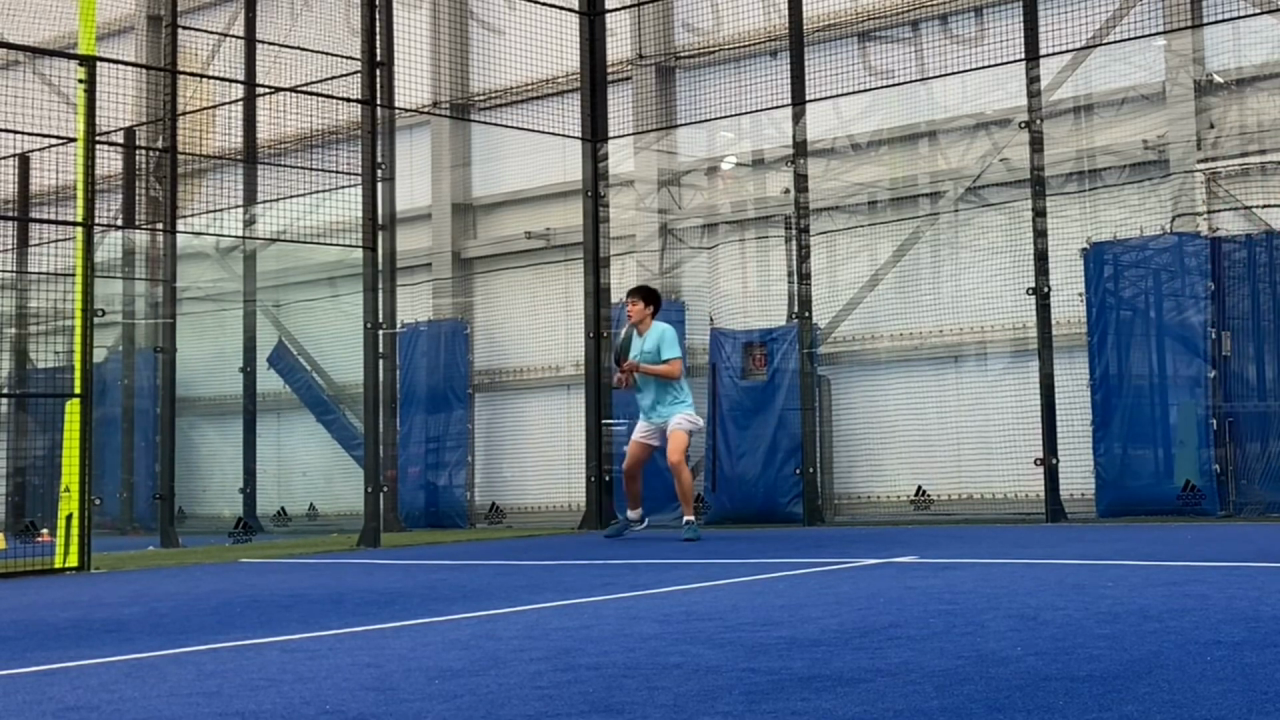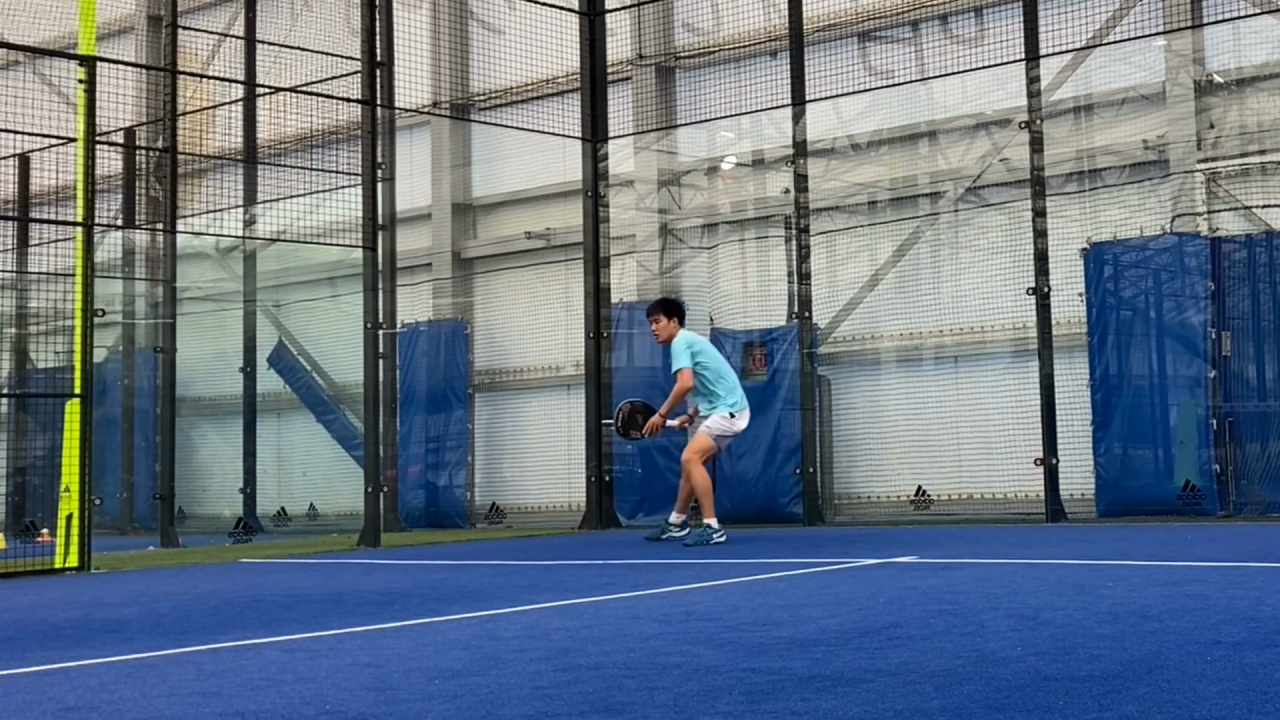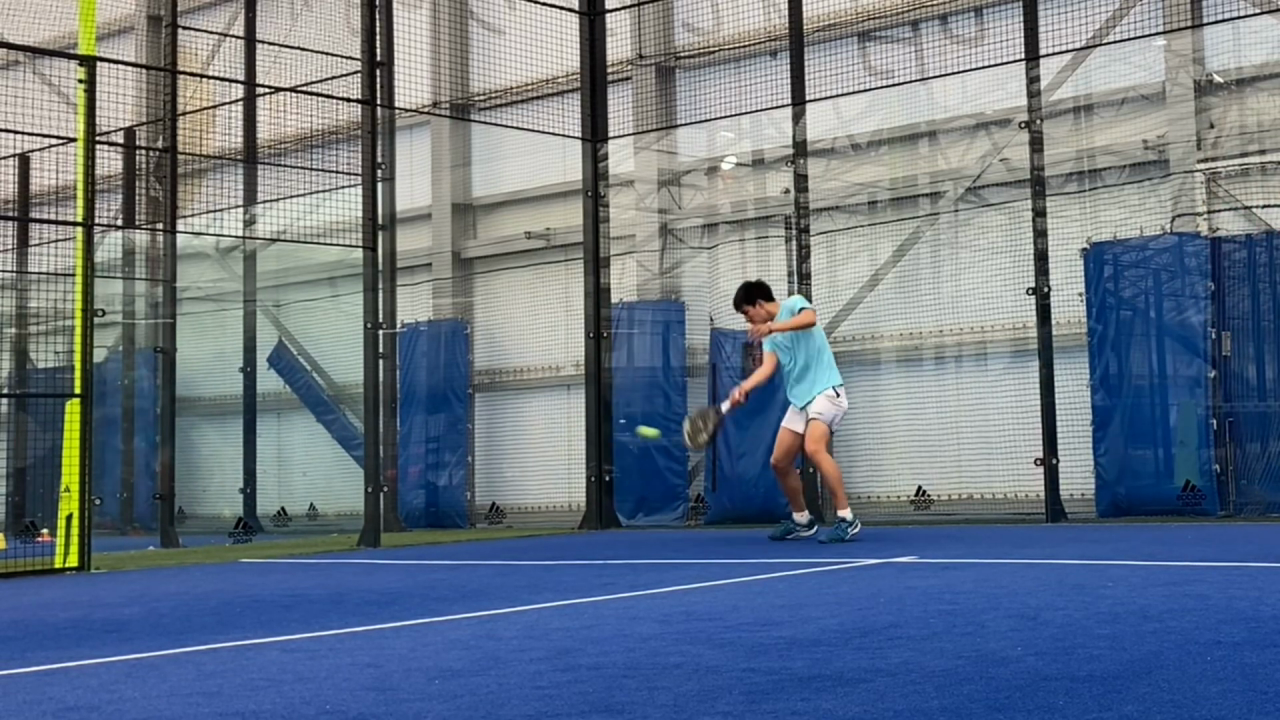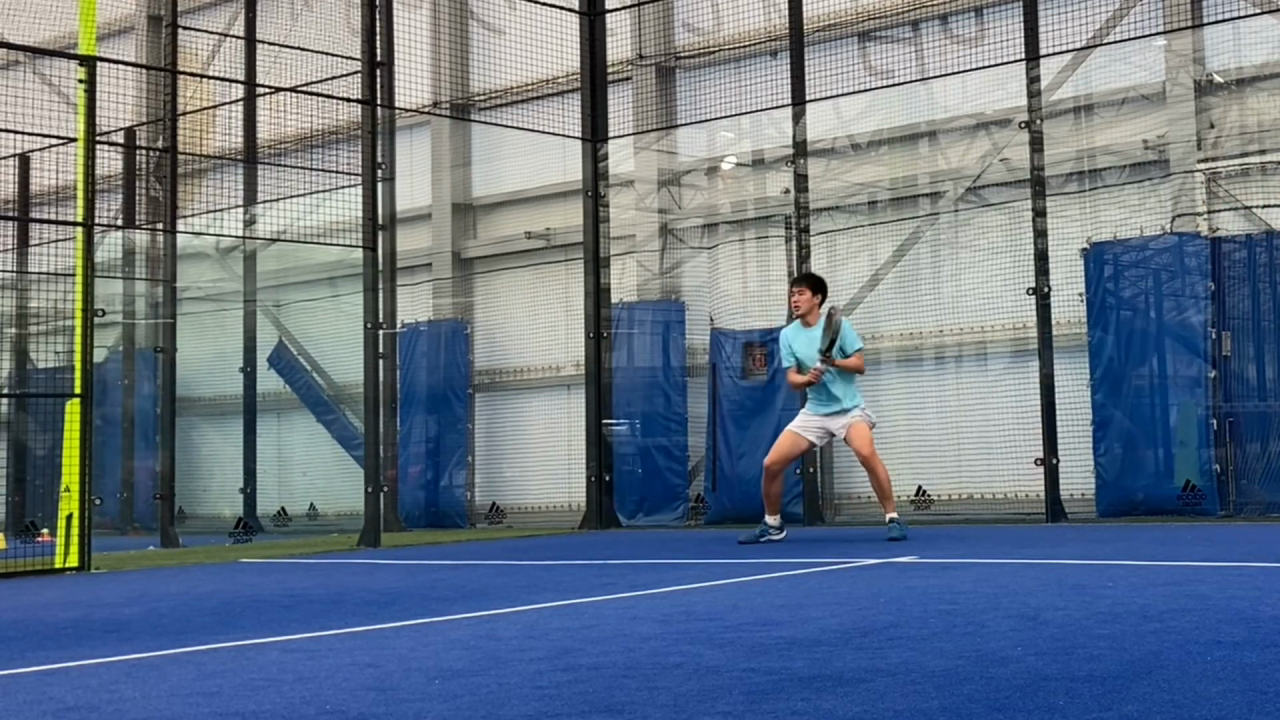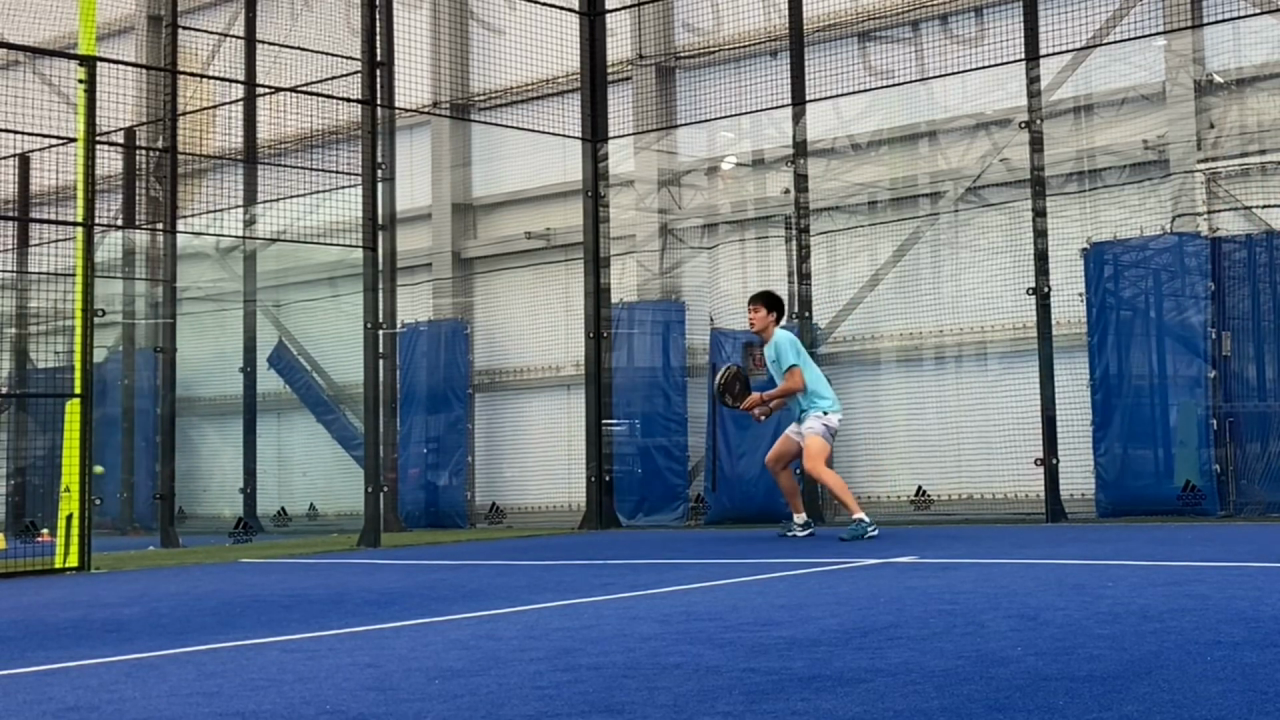
dt=0.5s
person 1, frame 1
left shoulder: (665, 331)
right shoulder: (630, 339)
left elbow: (675, 371)
right elbow: (632, 379)
left wrist: (639, 367)
right wrist: (623, 378)
left hip: (678, 409)
right hip: (649, 415)
left knee: (675, 459)
right knee: (630, 468)
left ankle: (690, 520)
right ankle: (634, 517)
person 1, frame 2
left shoulder: (681, 342)
right shoulder: (687, 341)
left elbow: (686, 383)
left wrist: (661, 414)
right wrist: (690, 416)
left hip: (730, 411)
right hip: (722, 409)
left knee: (691, 460)
right knee: (691, 461)
left ankle: (711, 527)
right ankle: (677, 521)
person 1, frame 3
left shoulder: (794, 304)
right shoulder: (769, 336)
left elbow: (811, 319)
right elbow: (767, 368)
left wrist: (770, 327)
right wrist: (743, 388)
left hip: (826, 390)
right hip: (801, 400)
left knee: (814, 449)
right knee: (779, 461)
left ankle: (846, 519)
right ankle: (802, 520)
person 1, frame 4
left shoulder: (839, 324)
right shoulder: (787, 335)
left elbow: (859, 365)
right elbow: (792, 378)
left wrist: (833, 362)
right wrist: (807, 378)
left hip: (848, 409)
right hip: (815, 412)
left knee: (866, 453)
right knee: (772, 464)
left ankle: (893, 519)
right ankle: (772, 525)
person 1, frame 5
left shoulder: (783, 340)
right shoulder: (769, 348)
left elbow: (797, 384)
left wrist: (763, 398)
right wrist: (768, 408)
left hip: (821, 410)
right hip: (805, 414)
left knee: (813, 466)
right knee: (774, 462)
left ankle: (862, 520)
right ankle: (800, 522)
